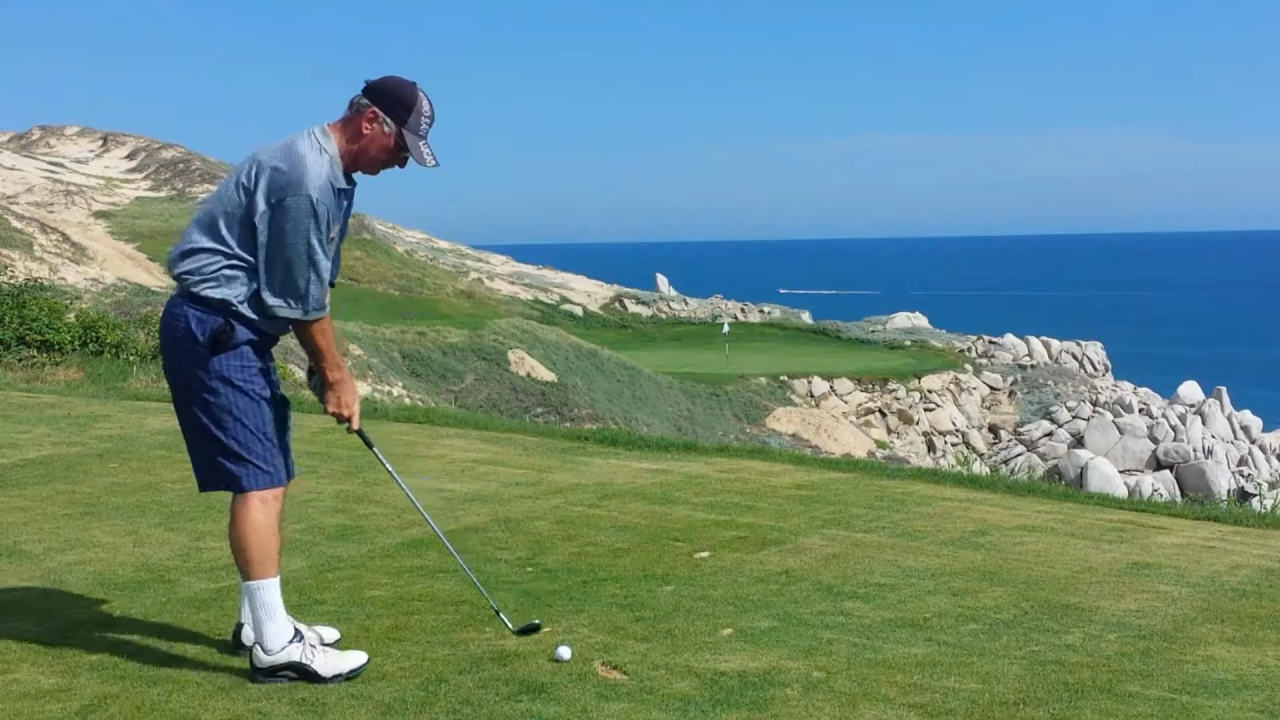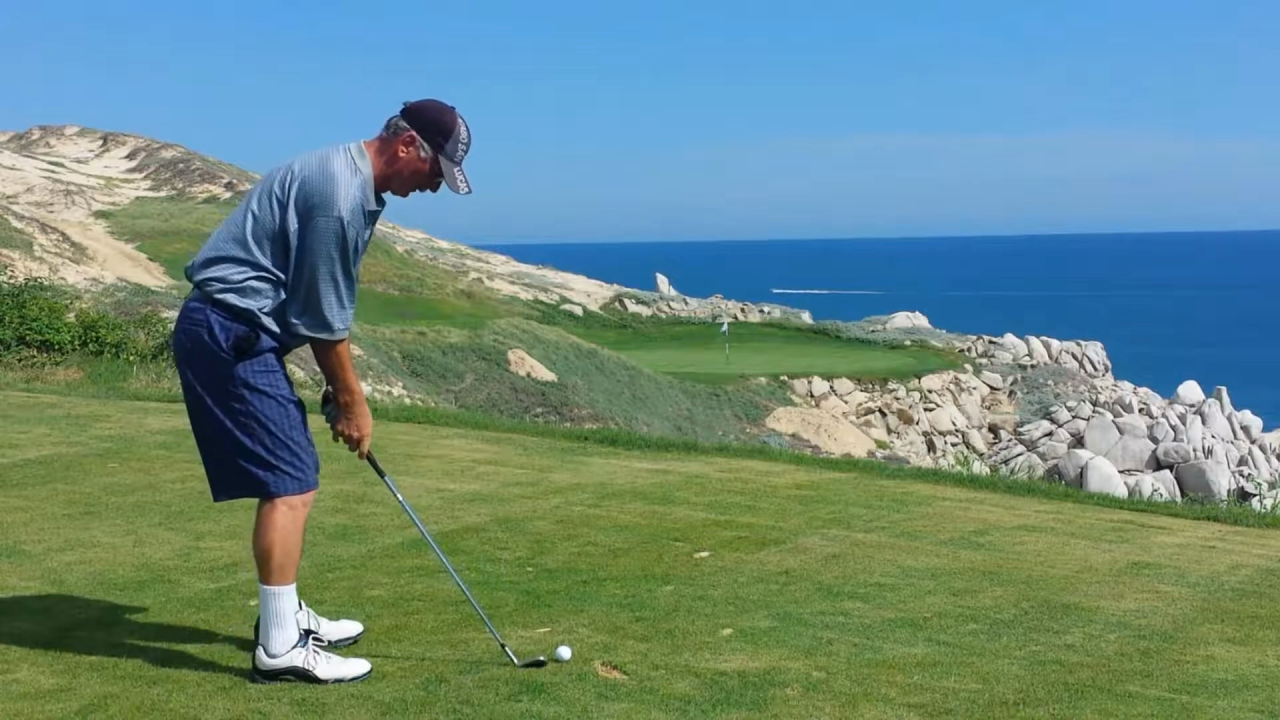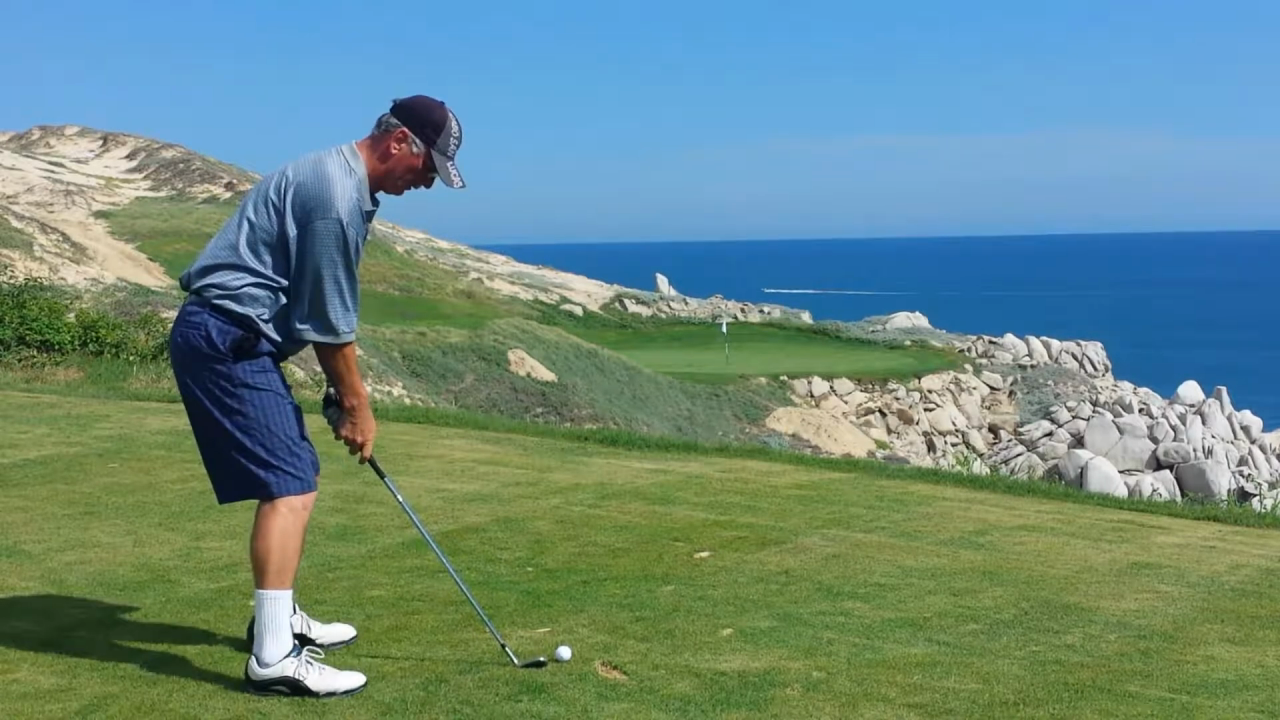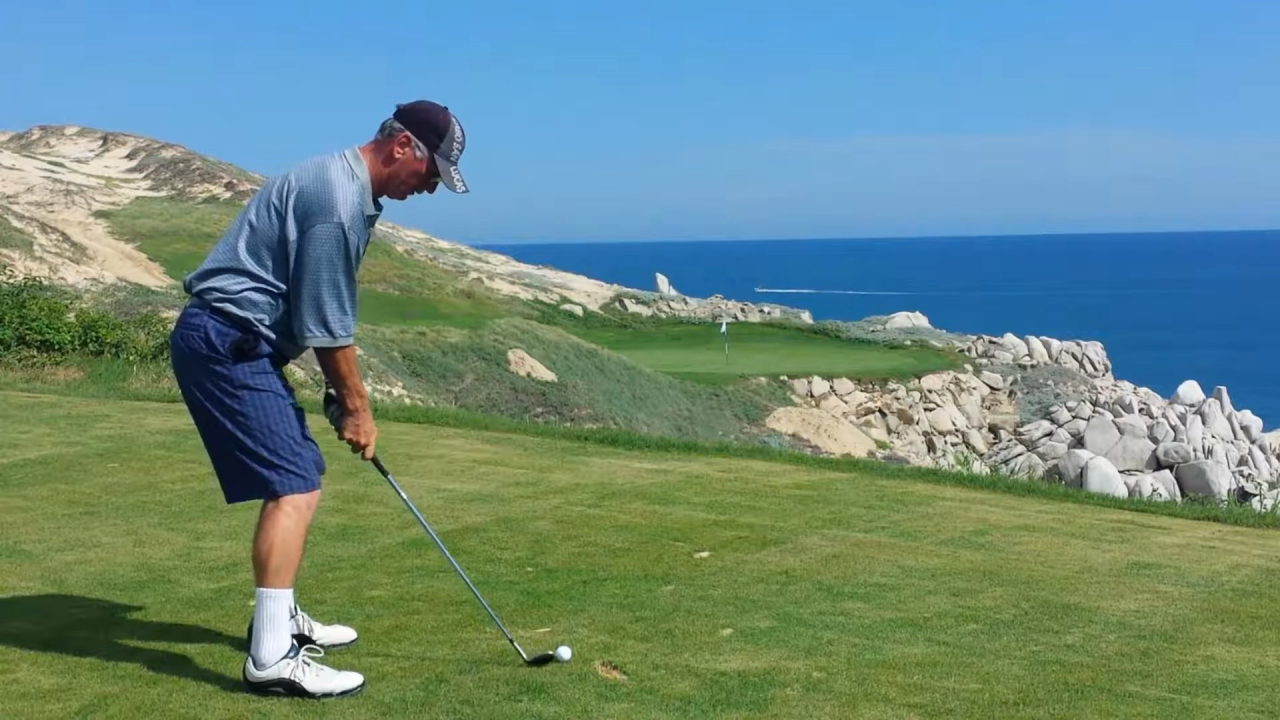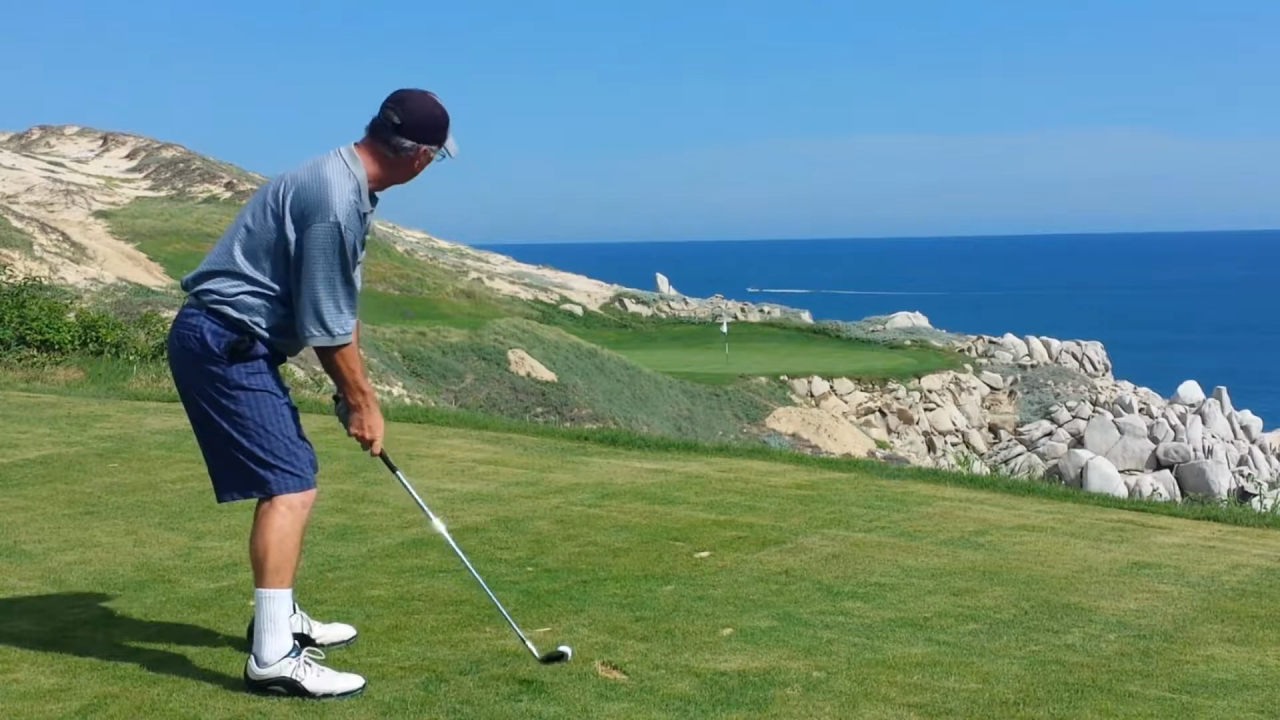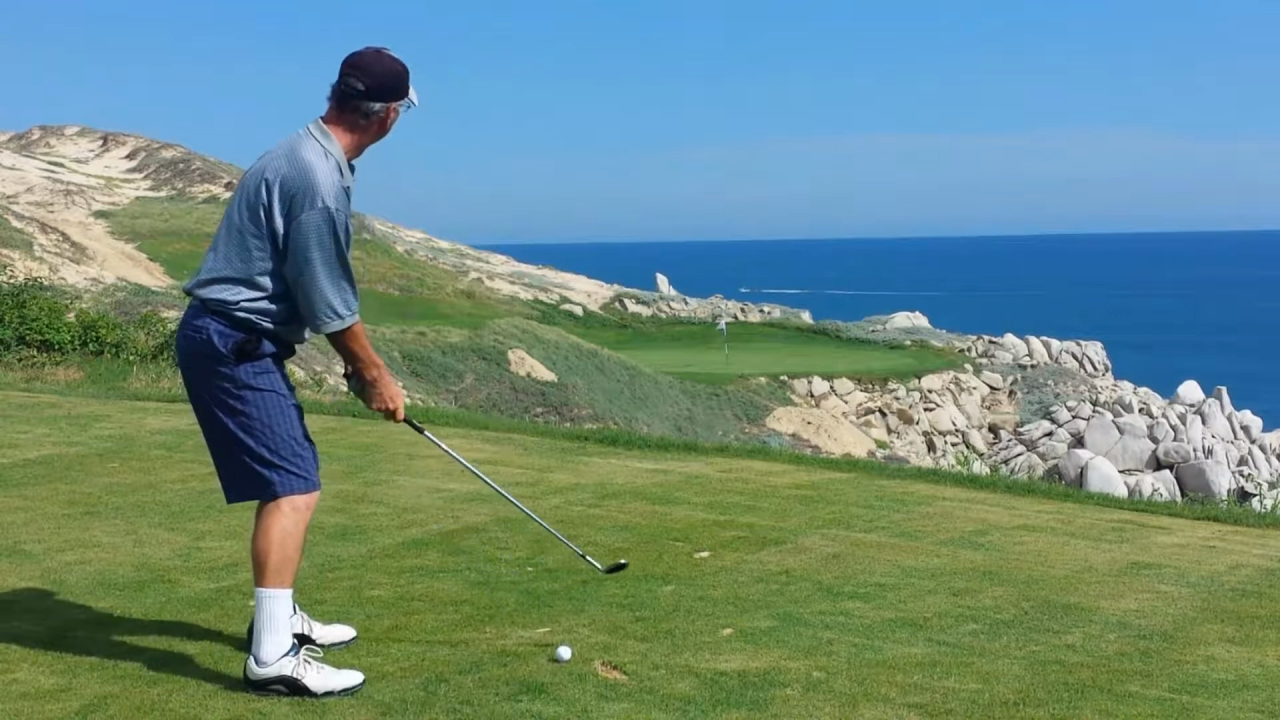
dt=0.7s
person 1, frame 1
left shoulder: (328, 172)
right shoulder: (305, 177)
left elbow: (305, 289)
right elbow: (301, 297)
left wrist: (327, 366)
right wrist: (337, 378)
left hip: (230, 330)
right hip: (212, 328)
left knee: (266, 475)
right knee: (259, 481)
left ankle: (259, 622)
right ankle: (275, 645)
person 1, frame 2
left shoulder: (349, 179)
right shoulder: (338, 193)
left elbow: (320, 308)
right elbow: (323, 316)
left wrist: (343, 391)
right wrist: (351, 401)
left hip: (237, 332)
right hip: (230, 334)
left knee: (292, 477)
right knee: (289, 485)
left ankle: (285, 615)
right ankle: (280, 647)
person 1, frame 3
left shoulder: (343, 182)
right shoulder: (336, 195)
left elbow: (323, 312)
right elbow: (330, 320)
left wrist: (342, 394)
right wrist: (357, 407)
left hip: (235, 338)
right hip: (228, 340)
left knee: (297, 476)
right knee: (289, 488)
left ankle: (279, 619)
right ankle: (275, 658)
person 1, frame 4
left shoulder: (346, 184)
right shoulder: (338, 199)
left elbow: (322, 315)
right elbow: (325, 324)
left wrist: (343, 395)
right wrist: (357, 407)
left hip: (234, 341)
right hip: (227, 342)
left knee: (294, 480)
right knee: (294, 488)
left ankle: (278, 619)
right ankle: (272, 658)
person 1, frame 5
left shoulder: (349, 188)
right shoulder: (335, 198)
left elbow: (342, 297)
right elbow: (324, 323)
left wrist: (357, 388)
right wrist: (362, 402)
left hip: (236, 344)
right hip: (223, 344)
left knee: (293, 479)
right knee: (289, 487)
left ankle: (279, 617)
right ankle: (273, 658)
person 1, frame 6
left shoulder: (311, 156)
right shoulder: (317, 180)
left elbow: (328, 286)
right elbow: (329, 303)
left wrist: (362, 362)
right wrist: (377, 375)
left hip: (236, 339)
right hip: (233, 344)
left knee: (284, 481)
right knee: (292, 489)
left ankle: (279, 617)
right ankle: (273, 656)
